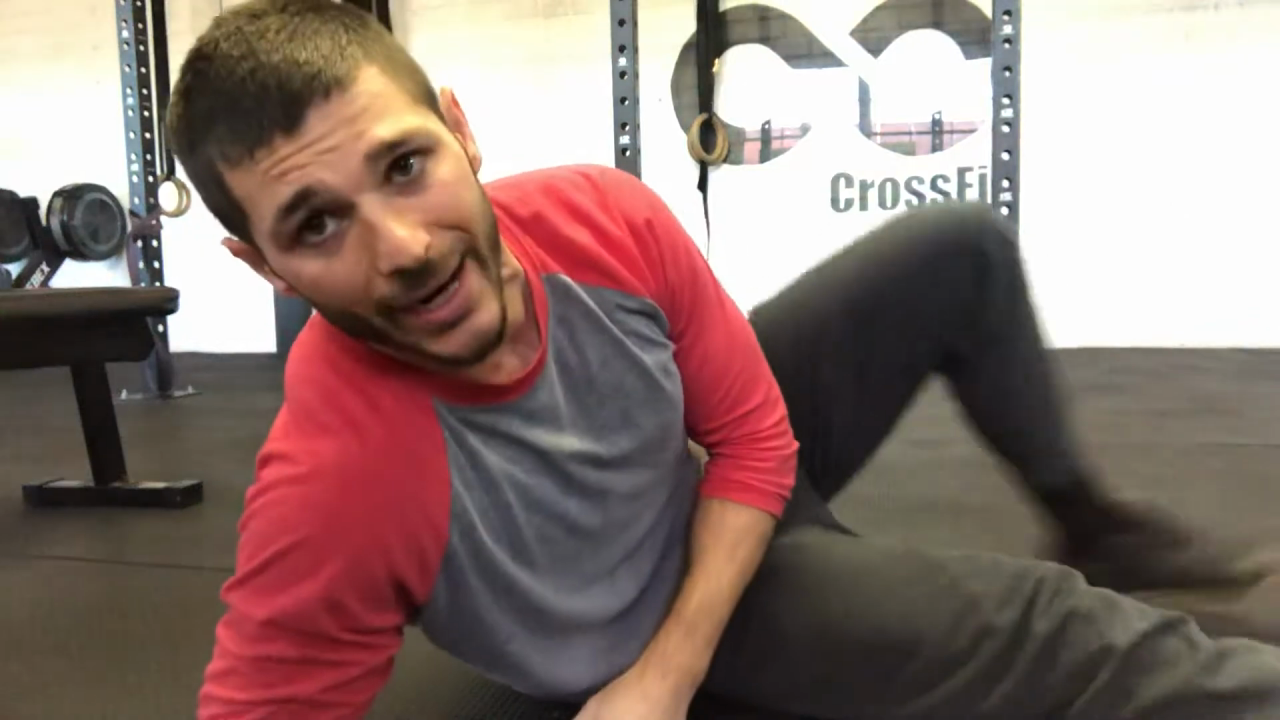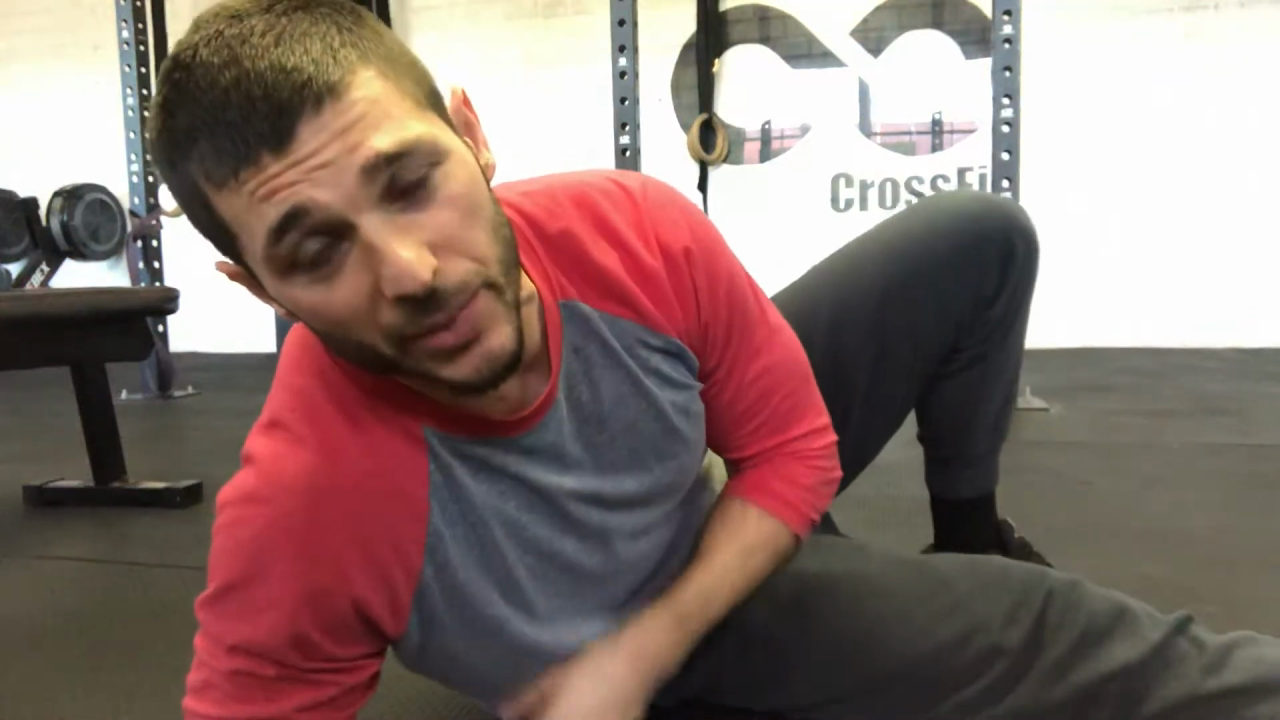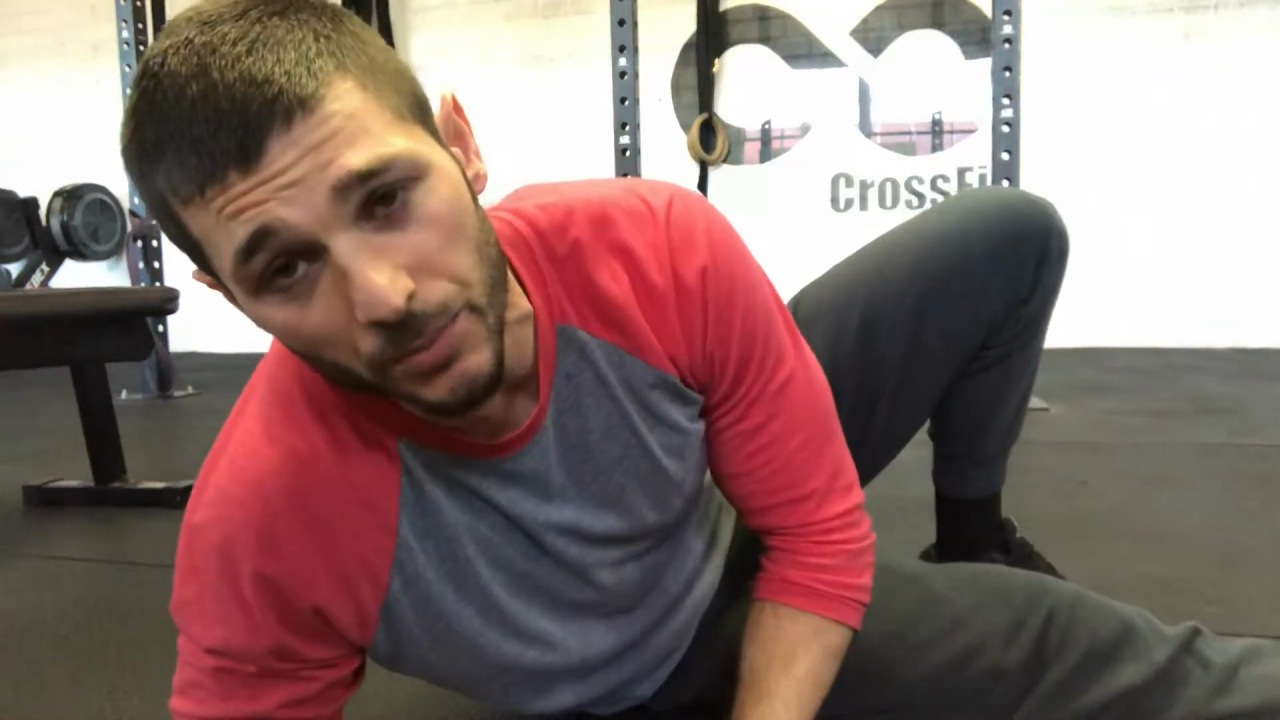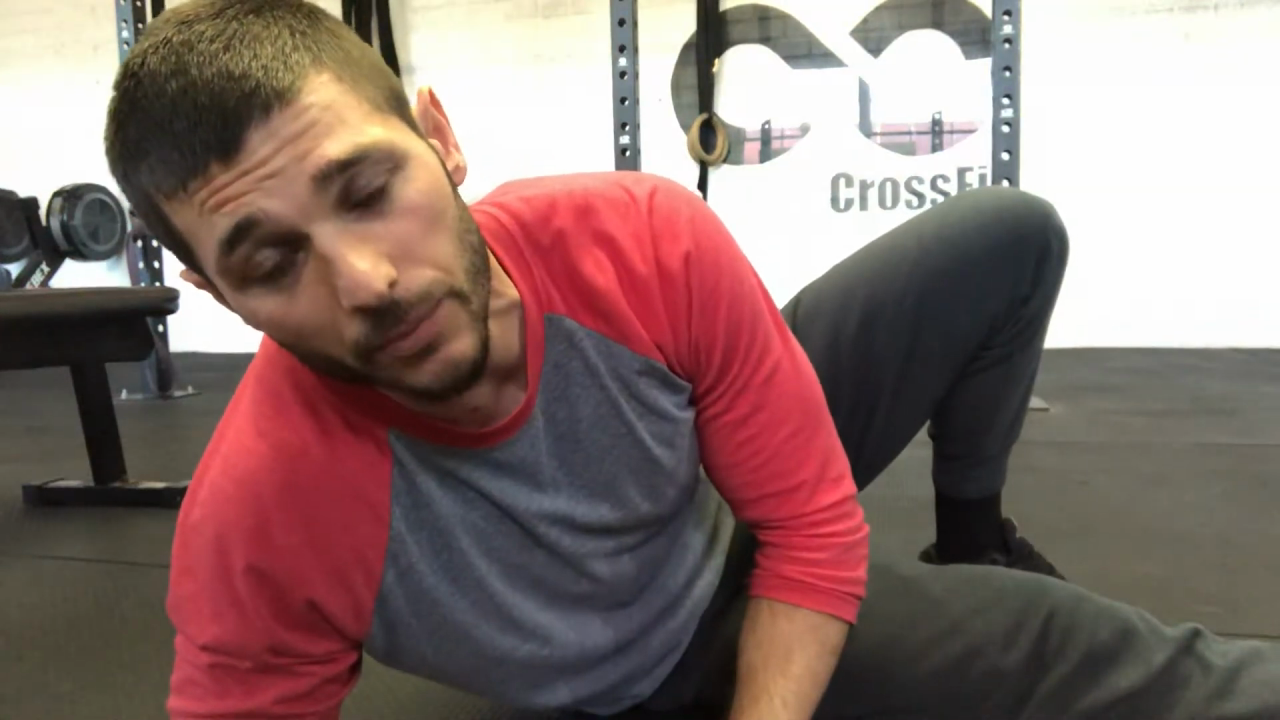
dt=0.7s
person 1, frame 1
left shoulder: (601, 216)
right shoulder: (325, 488)
left elbow: (753, 441)
left hip: (729, 492)
right hip: (652, 604)
left knee: (963, 247)
left ankle: (1087, 520)
person 1, frame 2
left shoulder: (637, 231)
right shoulder: (295, 511)
left elbow: (793, 453)
left hip: (739, 531)
left knee: (981, 240)
left ankle: (968, 541)
person 1, frame 3
left shoulder: (664, 249)
right shoulder: (261, 528)
left elbow: (819, 536)
left hip: (762, 519)
left knee: (1009, 238)
left ankle: (972, 543)
person 1, frame 4
left shoulder: (646, 240)
right shoulder: (256, 525)
left elbow: (812, 527)
left hip: (754, 517)
left knee: (1010, 239)
left ankle: (973, 543)
